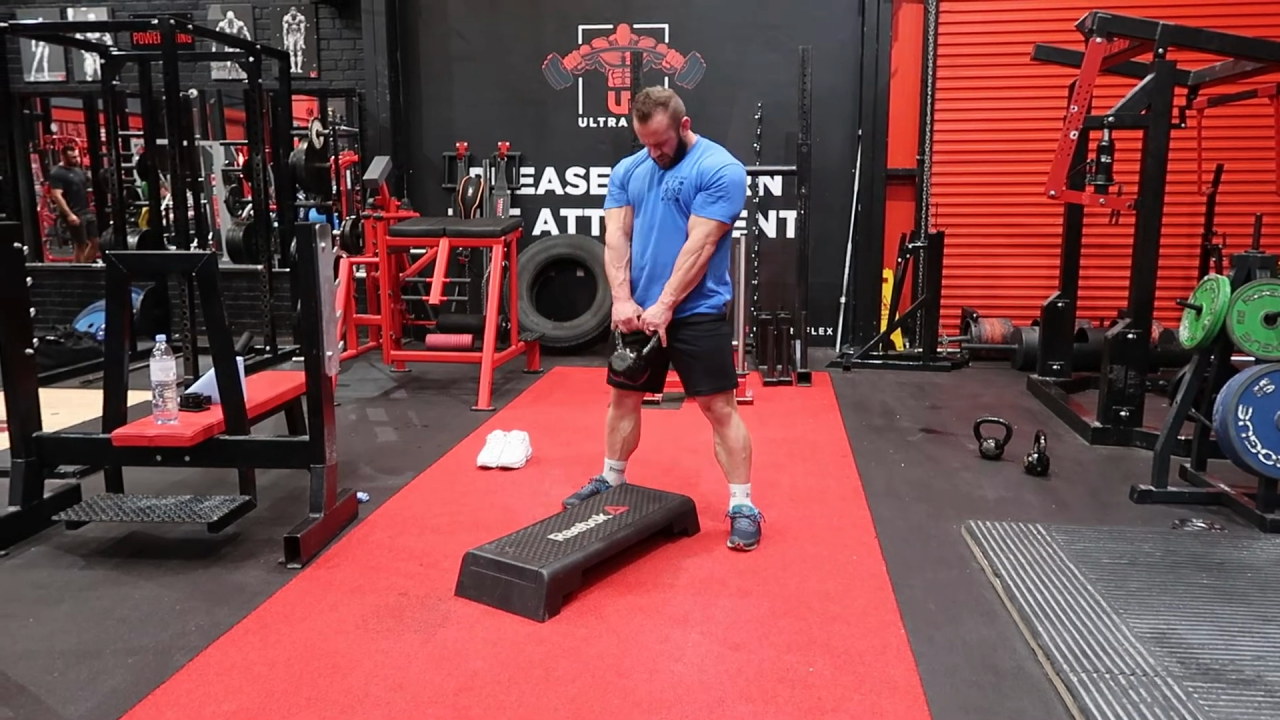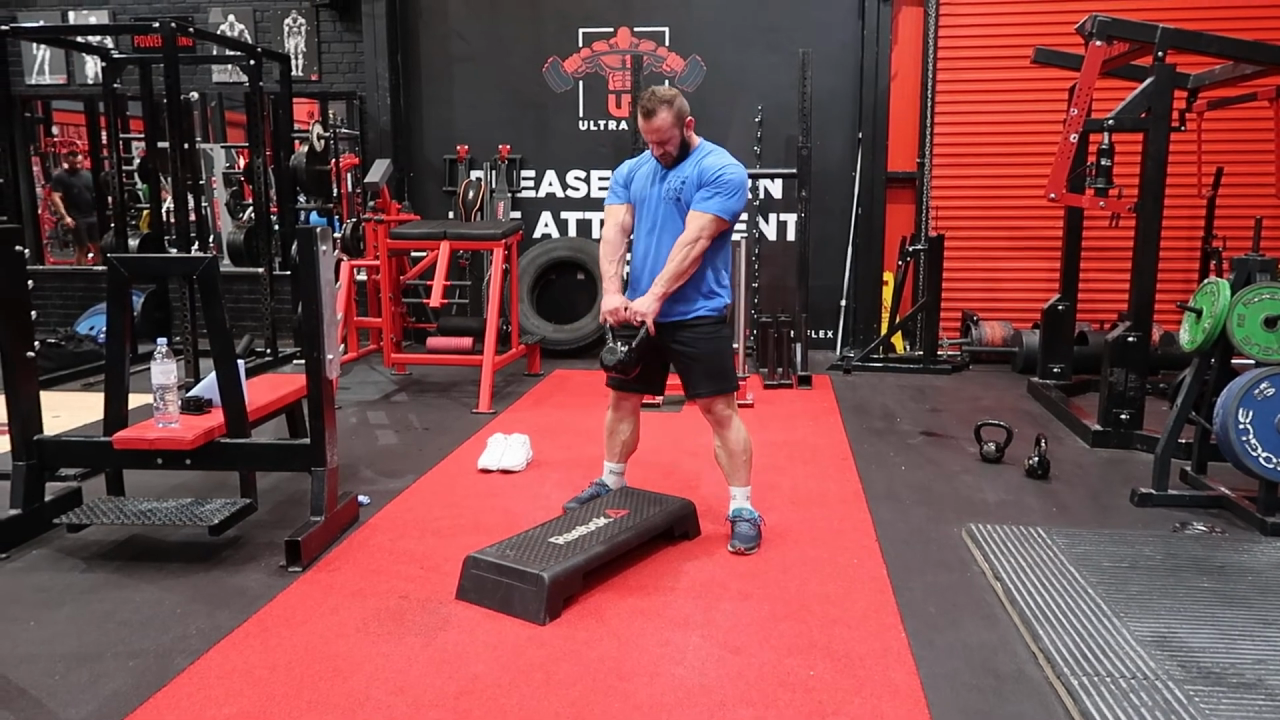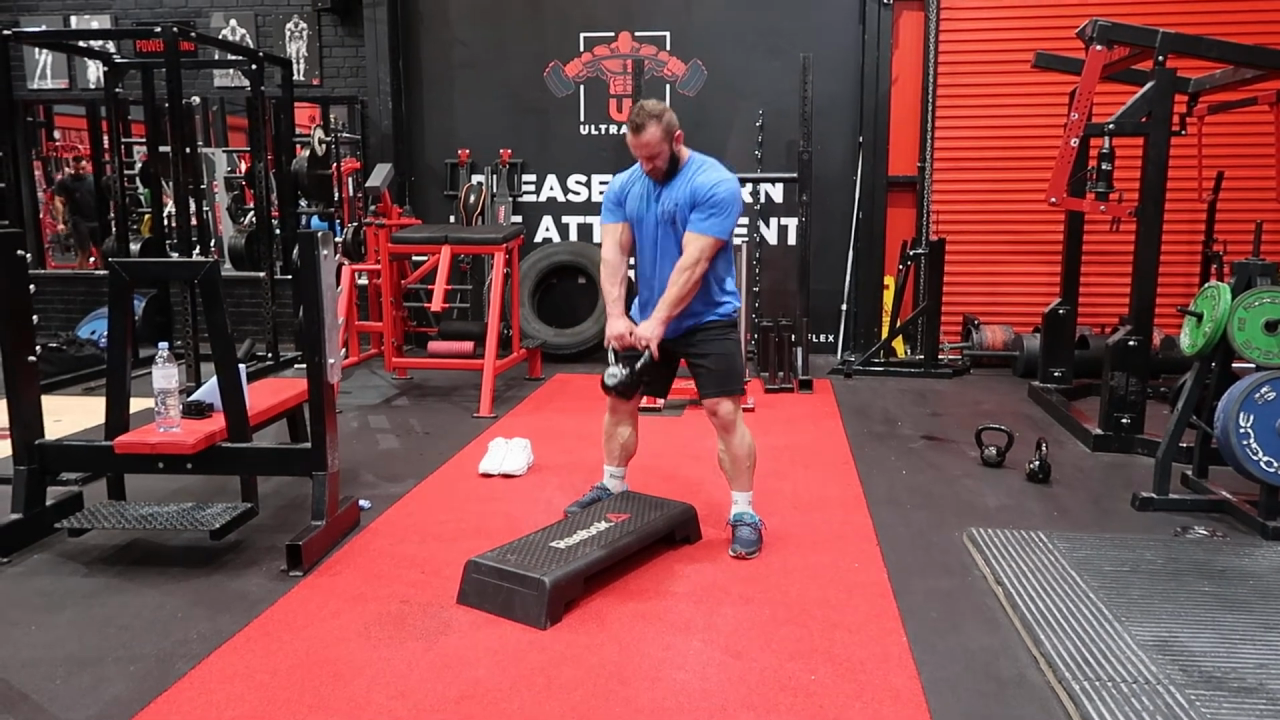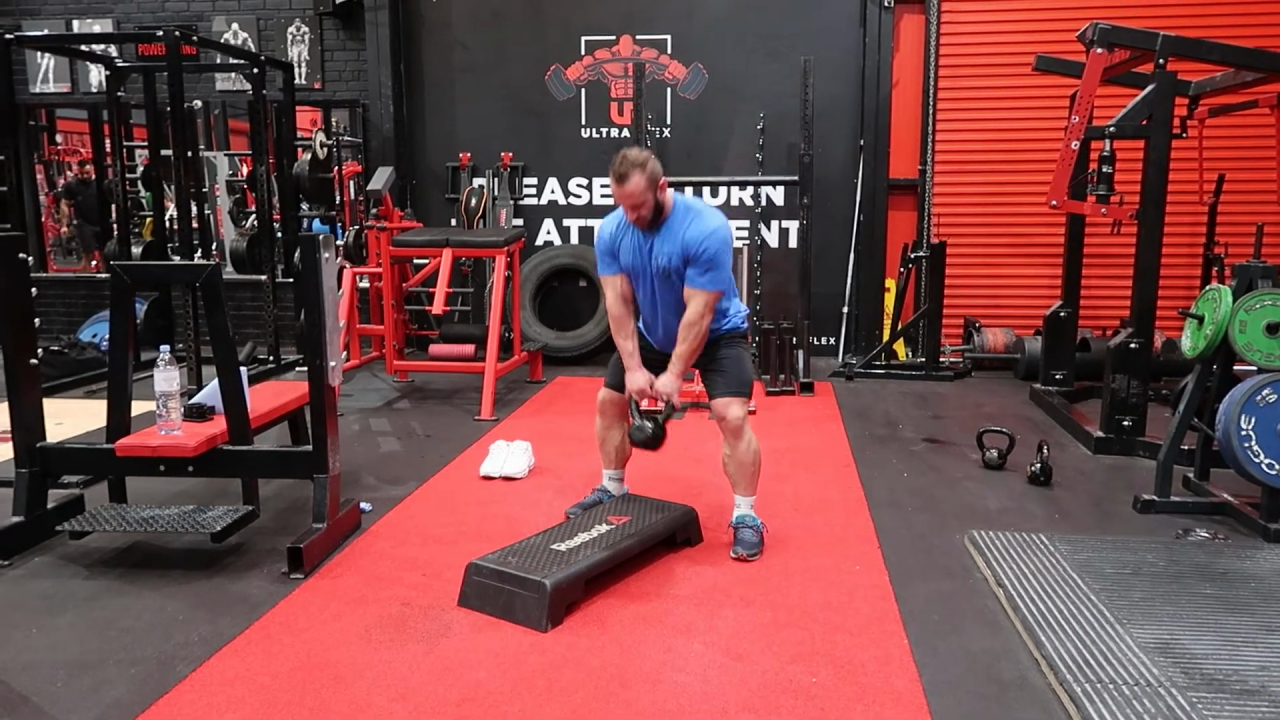
dt=0.2s
person 1, frame 1
left shoulder: (721, 170)
right shoulder: (627, 171)
left elbow: (700, 245)
right elbow: (616, 238)
left wrist: (663, 304)
right wrist: (622, 299)
left hip: (697, 314)
right hip: (637, 311)
left knee: (718, 407)
right knee: (623, 398)
left ankle: (742, 505)
right ankle: (611, 481)
person 1, frame 2
left shoulder: (723, 170)
right shoulder: (630, 172)
left elbow: (695, 240)
right elbow: (614, 233)
left wrist: (654, 297)
right wrist: (612, 291)
left hip: (698, 315)
right hip: (638, 309)
left knee: (718, 409)
right knee: (622, 398)
left ankle: (743, 509)
right ankle: (611, 484)
person 1, frame 3
left shoulder: (715, 184)
right shoulder: (622, 187)
left elbow: (694, 263)
right elbow: (613, 253)
left wrist: (657, 323)
right wrist: (617, 315)
left hip: (708, 318)
right hip: (644, 315)
left knee: (724, 412)
right knee: (620, 397)
left ankle: (744, 513)
right ankle: (613, 487)
person 1, frame 4
left shoulder: (706, 229)
right shoulder: (610, 232)
left elbow: (700, 313)
right elbow: (619, 304)
left wrist: (675, 374)
right wrist: (635, 369)
left hip: (719, 332)
right hip: (654, 333)
left knee: (732, 416)
right knee: (608, 401)
left ankle: (745, 515)
right ankle: (612, 489)
